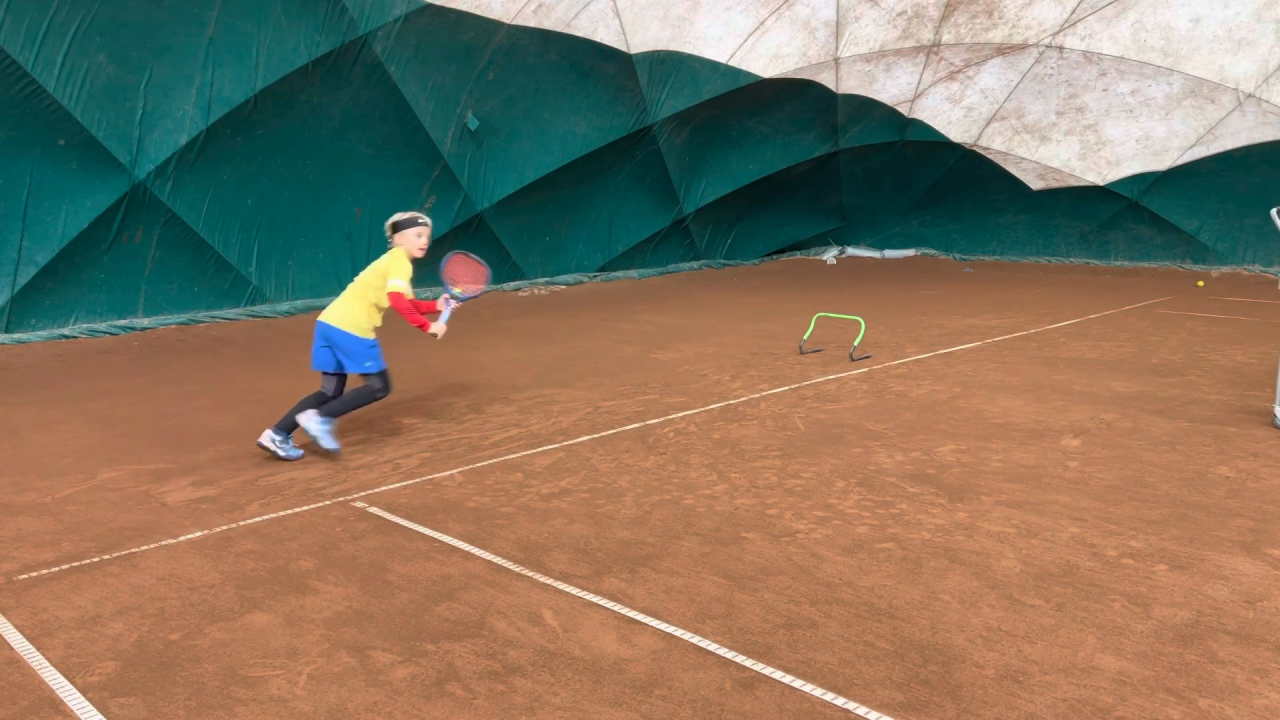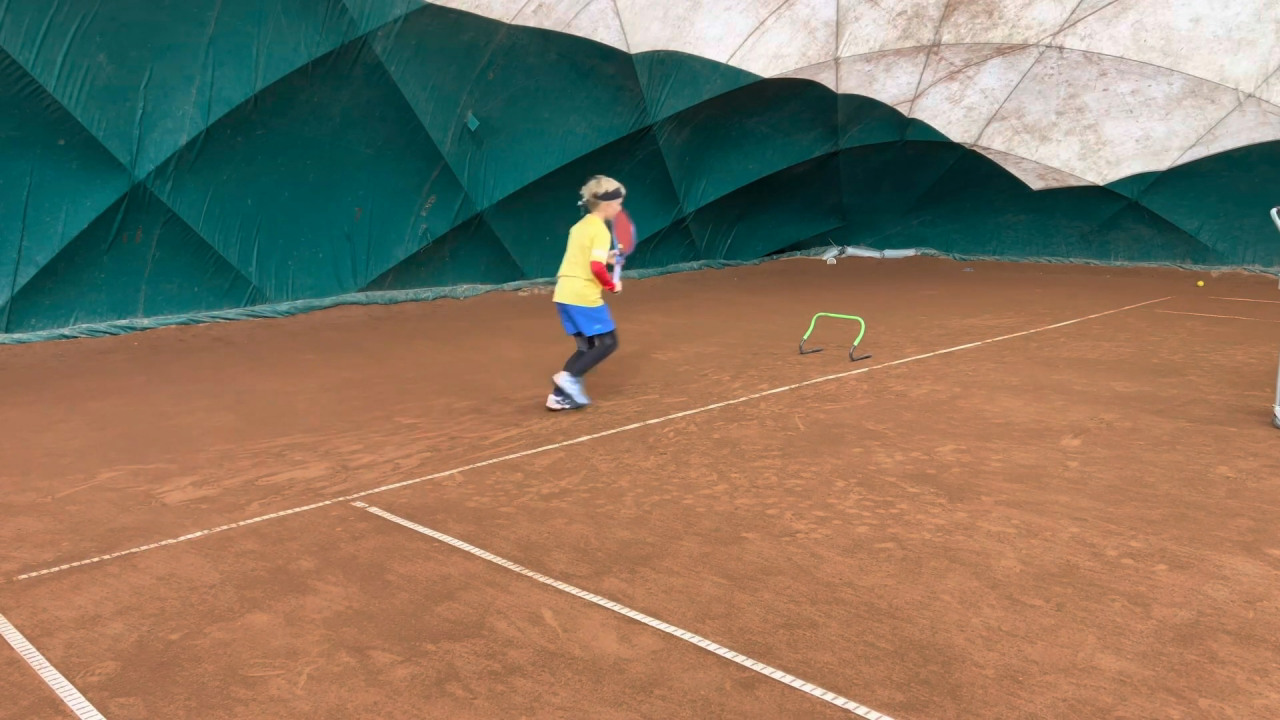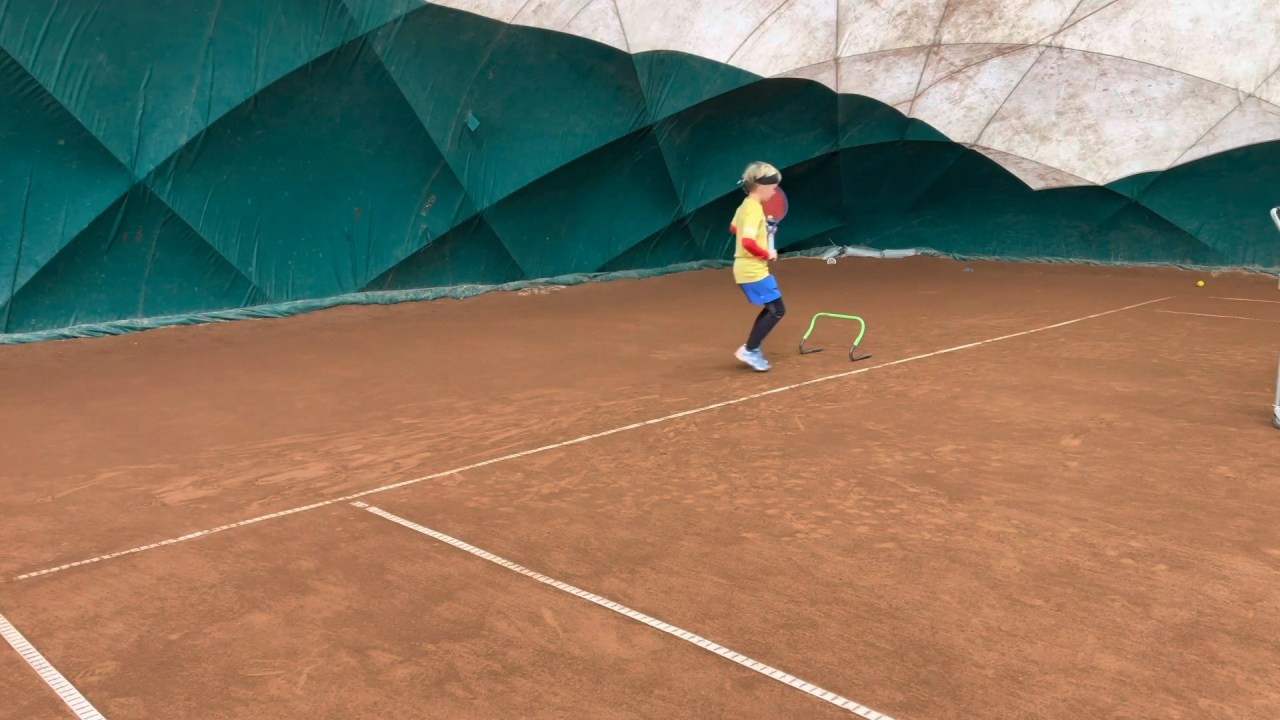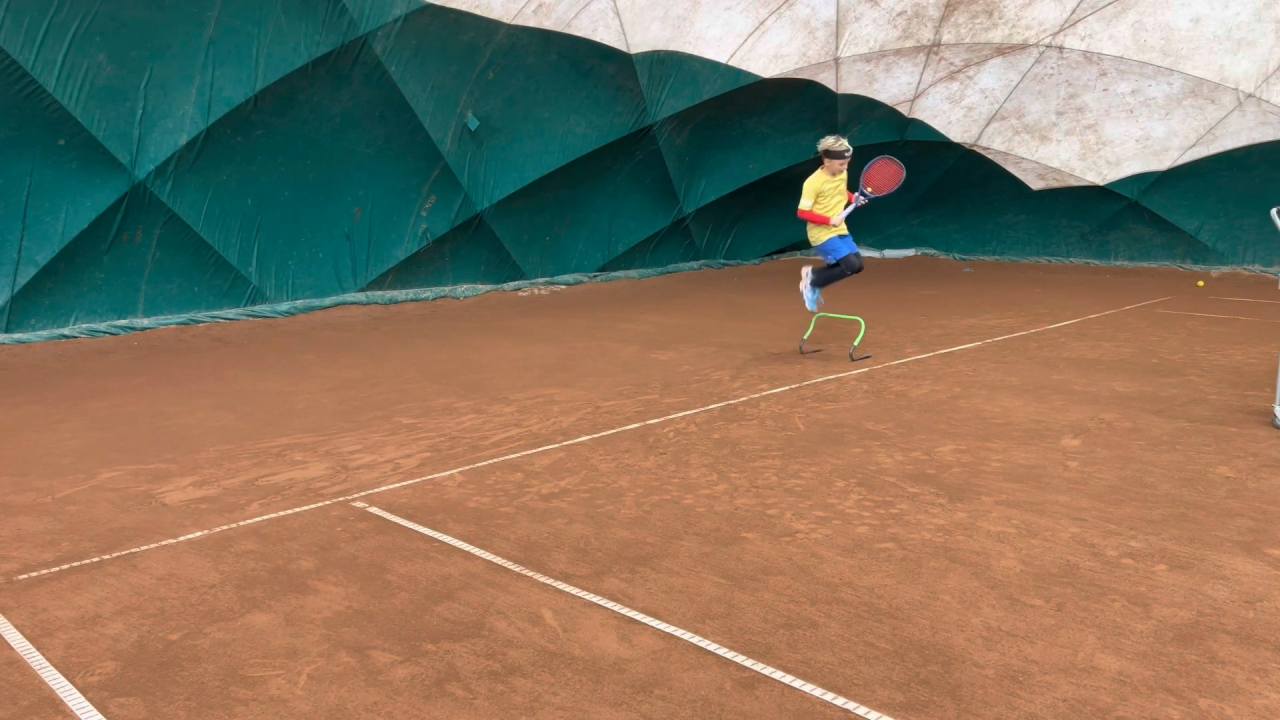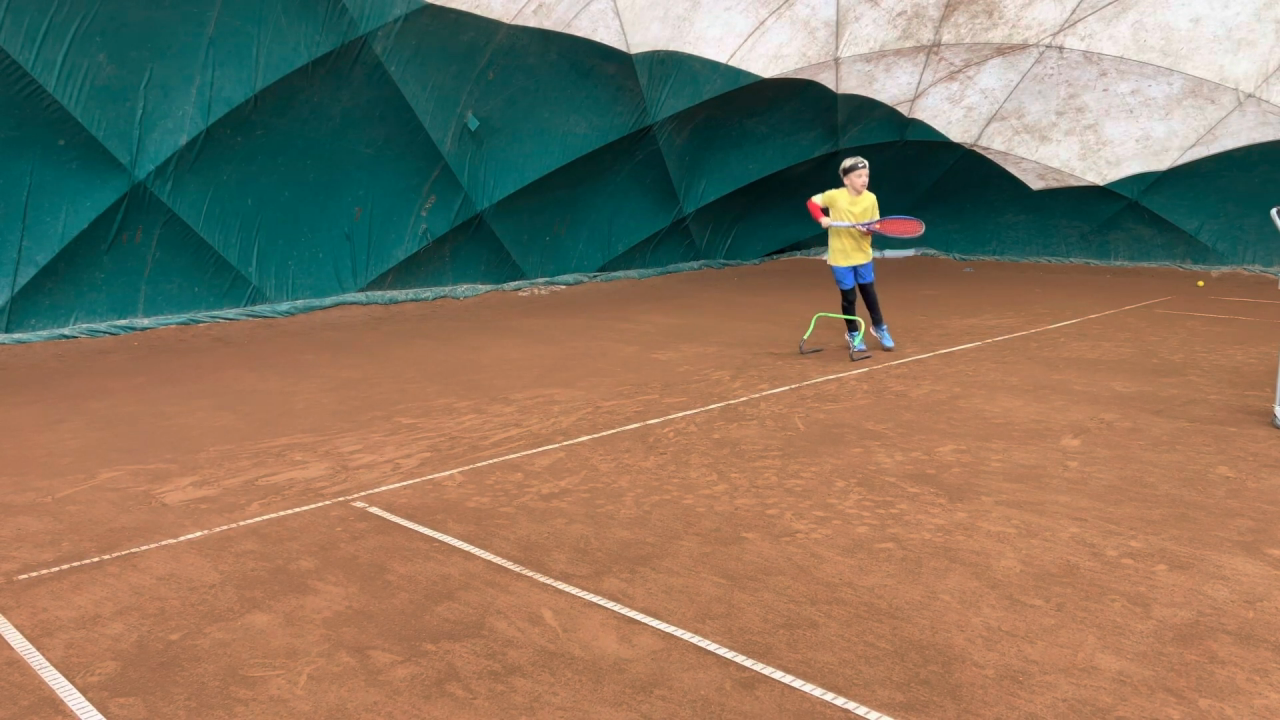
dt=0.5s
person 1, frame 1
left shoulder: (393, 262)
right shoulder: (400, 264)
left elbow: (408, 305)
right elbow: (397, 301)
left wrist: (436, 305)
right wrist: (428, 325)
left hip: (329, 323)
right hip: (350, 328)
left knee: (332, 392)
right knee: (379, 387)
left ankle: (278, 435)
right ankle: (321, 418)
person 1, frame 2
left shoulder: (578, 227)
right shoulder: (600, 231)
right elbow: (596, 267)
left wrist: (605, 259)
right wrist: (611, 284)
left hip: (564, 295)
right hip: (585, 297)
left knee: (586, 347)
right knee: (608, 343)
left ankle: (560, 396)
right ankle: (570, 377)
person 1, frame 3
left shoulder: (744, 207)
right shoulder: (754, 210)
left elbow: (734, 228)
right elbow: (747, 242)
right wrist: (767, 253)
left hip: (745, 270)
right hip: (754, 271)
left knee: (771, 308)
right knee: (777, 310)
left ankle: (751, 350)
right ankle: (749, 350)
person 1, frame 4
left shoulder: (842, 175)
right shoulder: (813, 182)
right elbow: (803, 212)
left wrist: (853, 198)
right wrist: (828, 220)
left hip: (840, 231)
right hip: (822, 234)
left knee: (857, 265)
right knee: (852, 266)
left ankle: (813, 275)
right ankle: (813, 279)
person 1, frame 5
left shoulder: (871, 199)
right shoulder: (834, 196)
right elbow: (812, 202)
right wrist: (822, 218)
left hip: (863, 256)
right hip: (841, 258)
left knee: (868, 293)
right knee: (849, 297)
left ankle: (879, 328)
right ankle: (853, 334)
